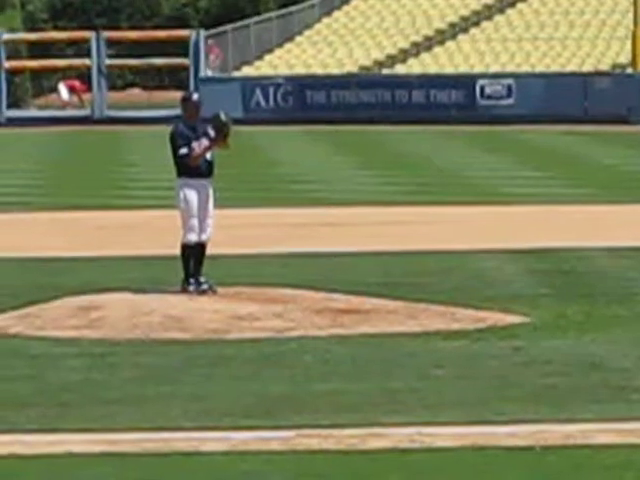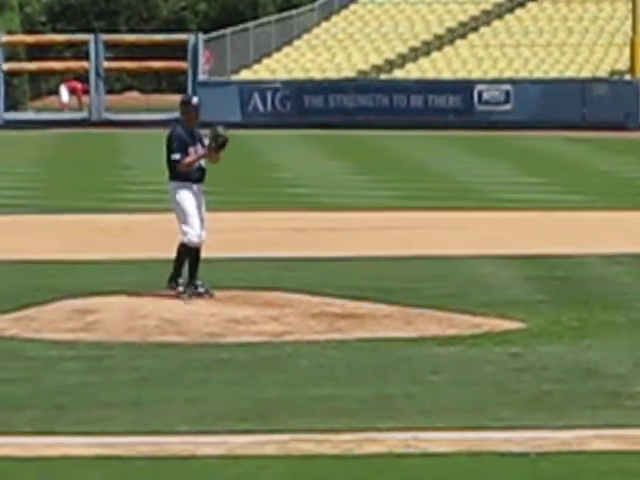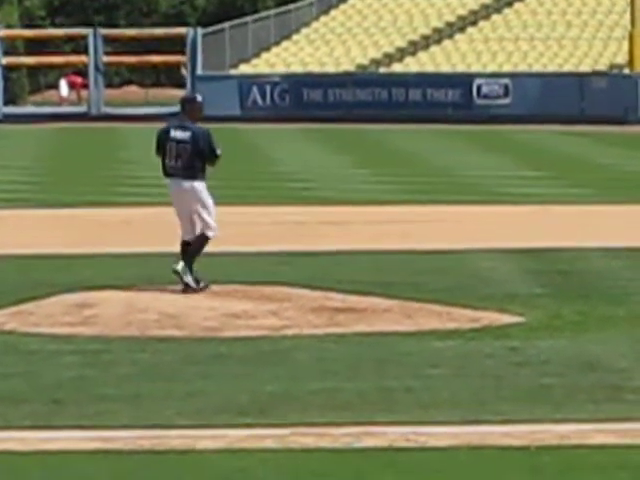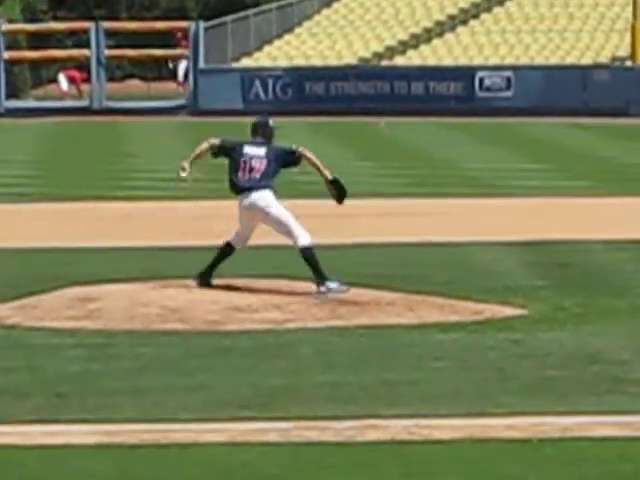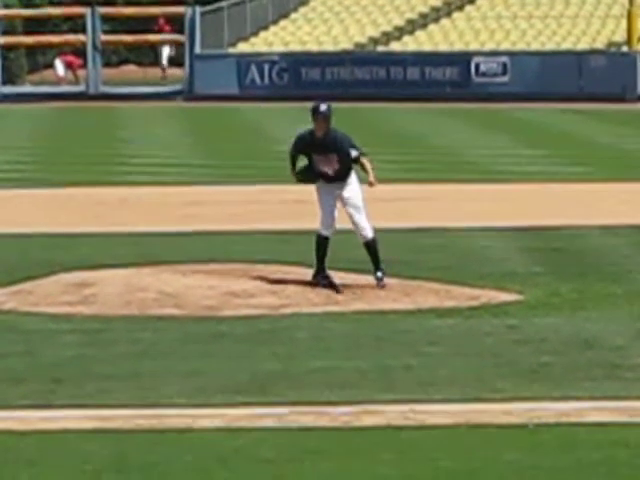
dt=1s
person 1, frame 1
left shoulder: (203, 126)
right shoulder: (179, 131)
left elbow: (223, 144)
right elbow: (191, 160)
left wrist: (222, 134)
right wrist: (210, 145)
left hip: (206, 183)
right hip: (189, 184)
left knee: (204, 233)
right knee: (191, 233)
left ankle: (198, 277)
right ankle: (187, 280)
person 1, frame 2
left shoulder: (196, 132)
right shoulder: (177, 134)
left elbow: (213, 158)
right elbow: (180, 166)
left wrist: (215, 148)
right wrist: (203, 154)
left hip: (196, 188)
right hip: (182, 188)
left knee: (199, 237)
right knee: (191, 233)
left ankle: (192, 282)
right ankle: (174, 280)
person 1, frame 3
left shoulder: (166, 129)
right shoulder: (201, 132)
left elbow: (159, 153)
right elbow: (213, 161)
left hip: (173, 184)
right hip: (193, 184)
left knee: (188, 231)
right knee: (209, 227)
left ankle: (191, 278)
right ankle: (184, 265)
person 1, frame 4
left shoulder: (237, 147)
right shoulder: (275, 149)
left elbow: (211, 144)
right elbow: (303, 153)
left wrist: (188, 162)
right wrist: (325, 173)
left hip: (244, 203)
right hip: (263, 199)
left knee: (240, 239)
right knee: (300, 235)
left ankle: (206, 274)
right ankle: (323, 282)
person 1, frame 5
left shoulder: (341, 139)
right shoulder: (304, 140)
left elbow: (361, 158)
right elbow: (294, 154)
left wrist: (370, 174)
right wrist: (294, 173)
left hip: (347, 183)
right hip: (325, 185)
left knee: (363, 228)
right knee: (327, 225)
left ankle: (378, 271)
right ankle: (320, 273)
